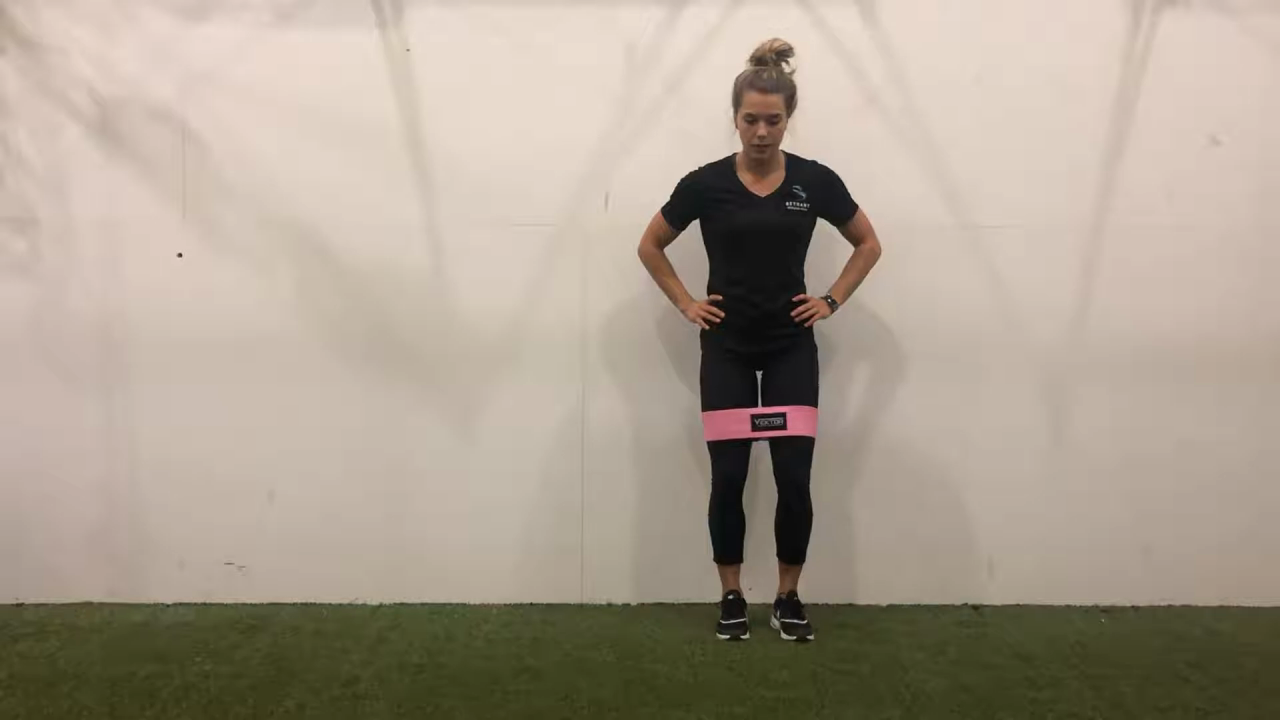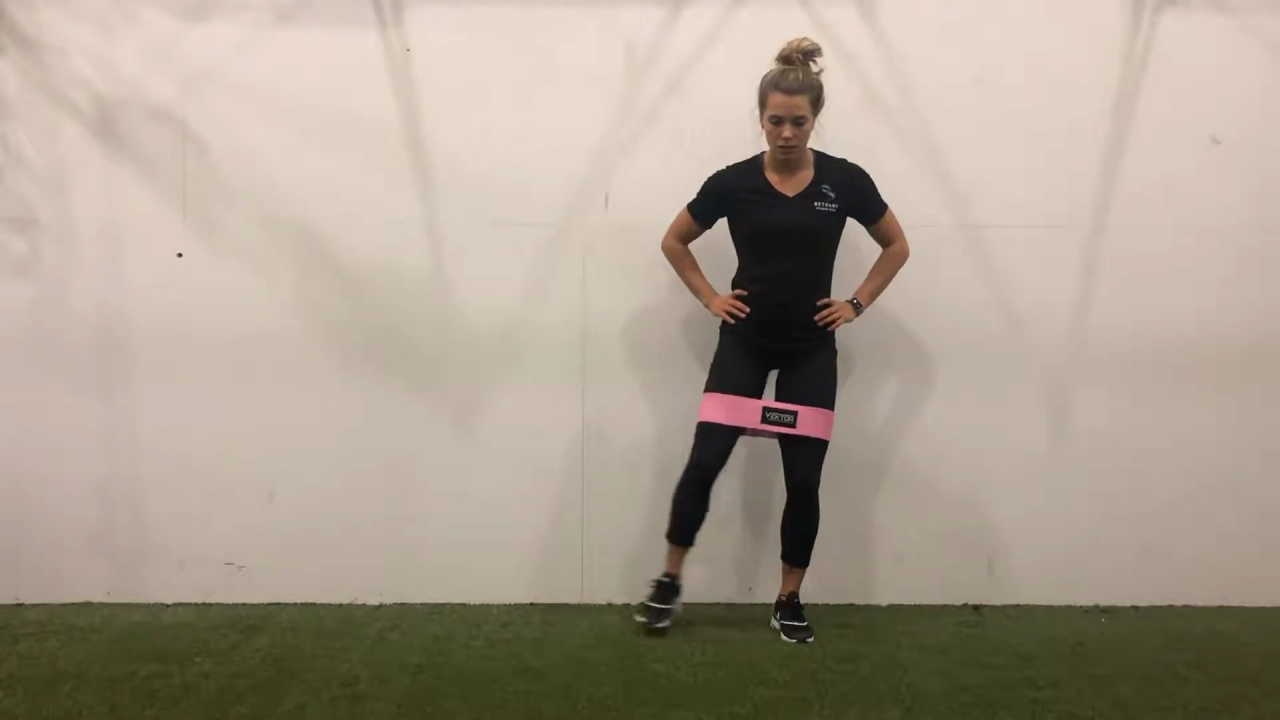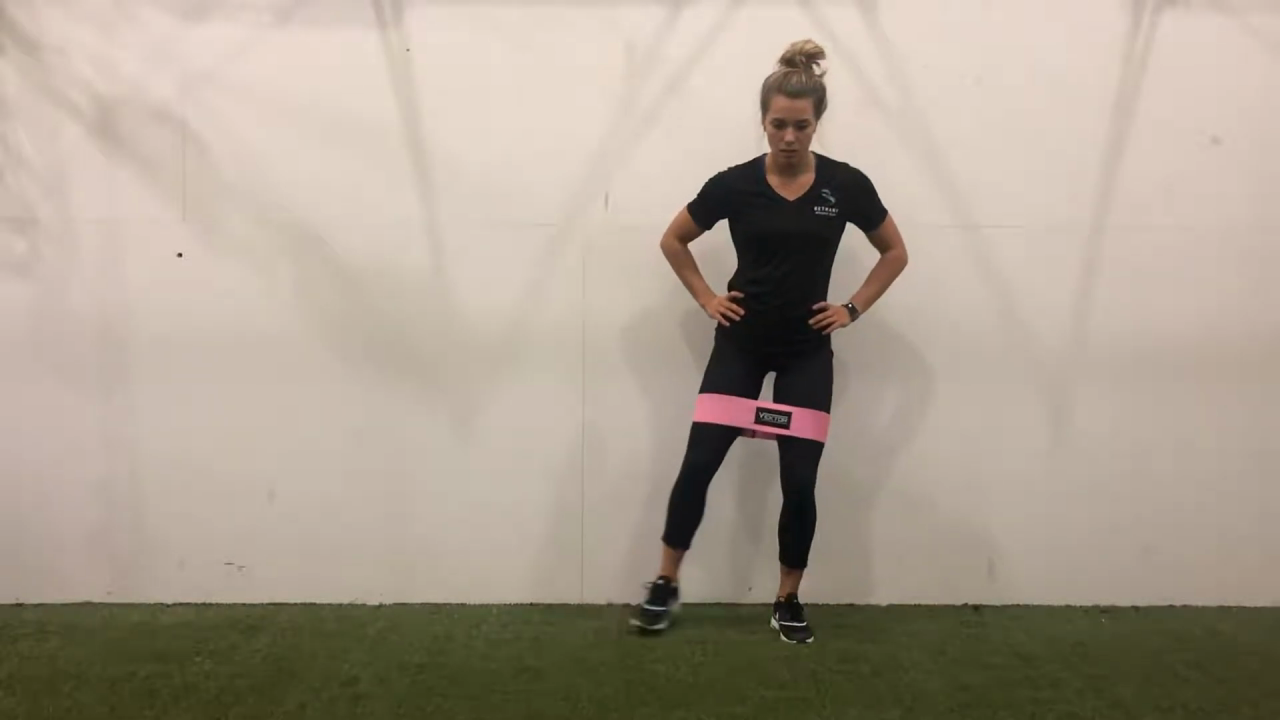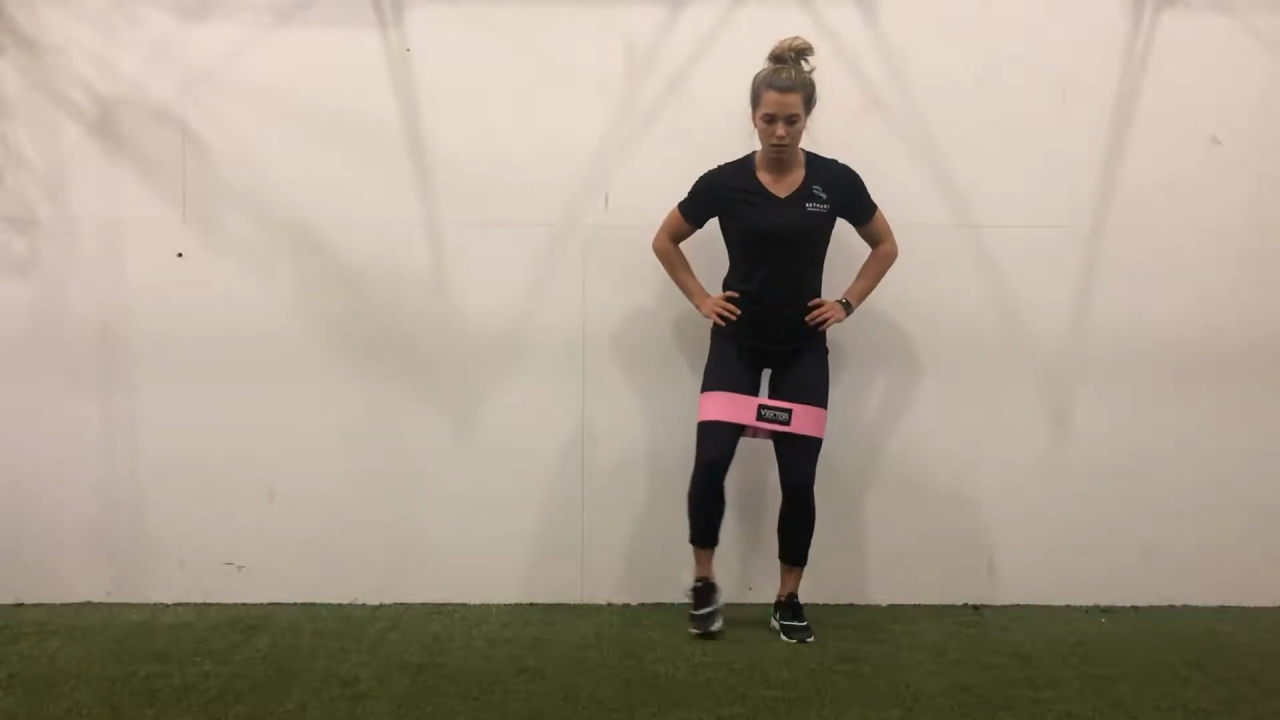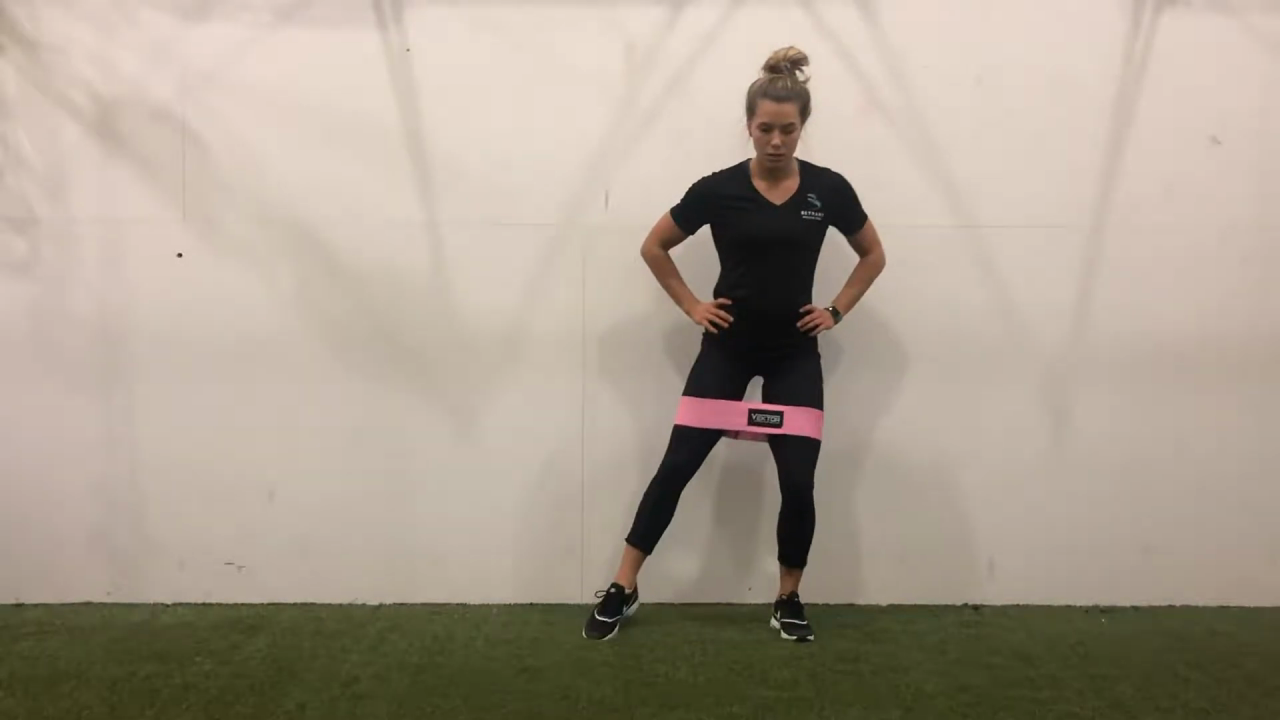
dt=0.7s
person 1, frame 1
left shoulder: (815, 180)
right shoulder: (706, 183)
left elbow: (868, 245)
right elbow: (650, 246)
left wrist: (831, 300)
right wrist: (686, 303)
left hip: (792, 348)
right hip: (727, 347)
left knee: (794, 480)
right knee: (728, 478)
left ankle: (788, 599)
right ankle: (731, 596)
person 1, frame 2
left shoulder: (845, 179)
right shoulder: (734, 182)
left elbow: (897, 246)
right elbow: (674, 241)
left wrist: (856, 304)
right wrist: (710, 297)
left hip: (811, 349)
right hip: (745, 342)
left knee: (803, 481)
right knee: (703, 463)
left ankle: (789, 601)
right ankle: (670, 580)
person 1, frame 3
left shoulder: (846, 184)
right shoulder: (734, 183)
left elbow: (895, 254)
right elbow: (674, 241)
left wrist: (853, 308)
right wrist: (706, 298)
left hip: (806, 350)
right hip: (740, 345)
left knee: (799, 483)
right knee: (698, 466)
left ankle: (788, 601)
right ankle: (665, 583)
person 1, frame 4
left shoulder: (836, 180)
right shoulder: (725, 181)
left elbow: (885, 246)
right elbow: (665, 241)
left wrist: (847, 303)
right wrist: (701, 299)
left hip: (802, 349)
right hip: (736, 343)
left knee: (799, 481)
right knee: (710, 464)
left ankle: (788, 600)
right ankle: (704, 584)
person 1, frame 5
left shoulder: (828, 189)
right shoulder: (718, 188)
left elbow: (873, 256)
right elbow: (654, 247)
left wrist: (836, 310)
right wrist: (690, 305)
left hip: (794, 356)
right hip: (727, 349)
left knee: (799, 485)
right knee: (677, 468)
left ankle: (788, 601)
right ankle: (620, 591)
